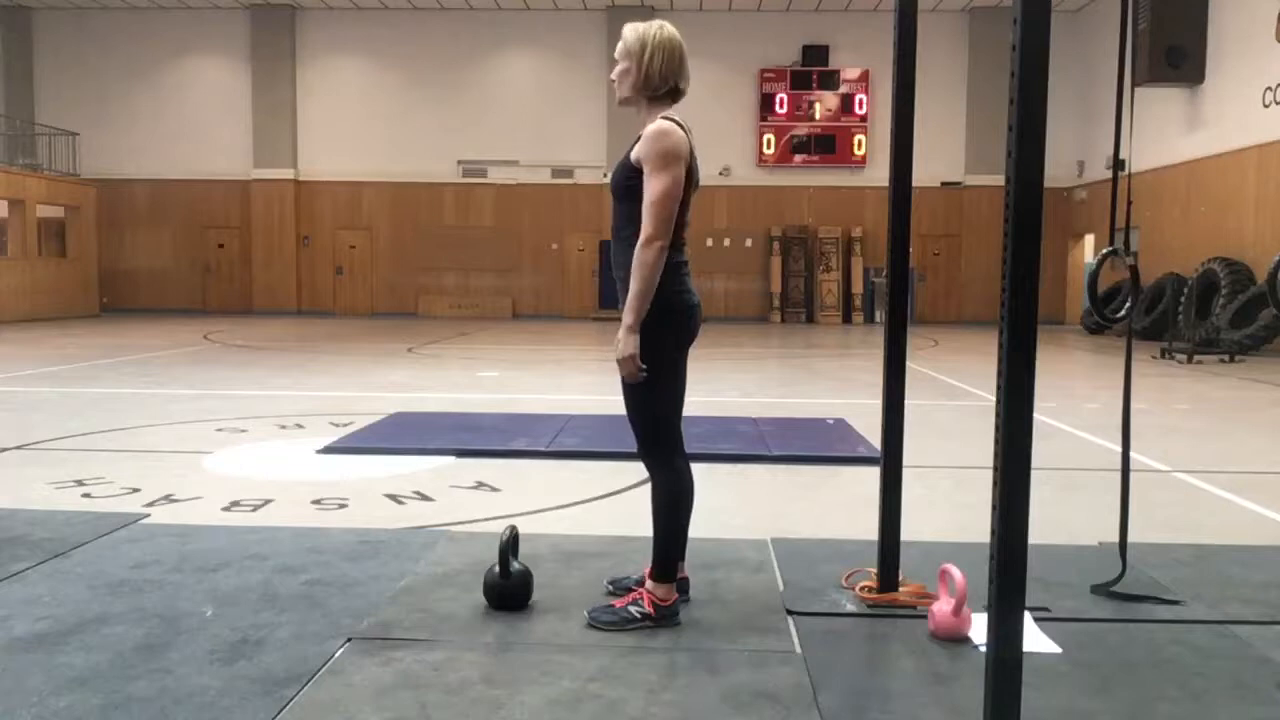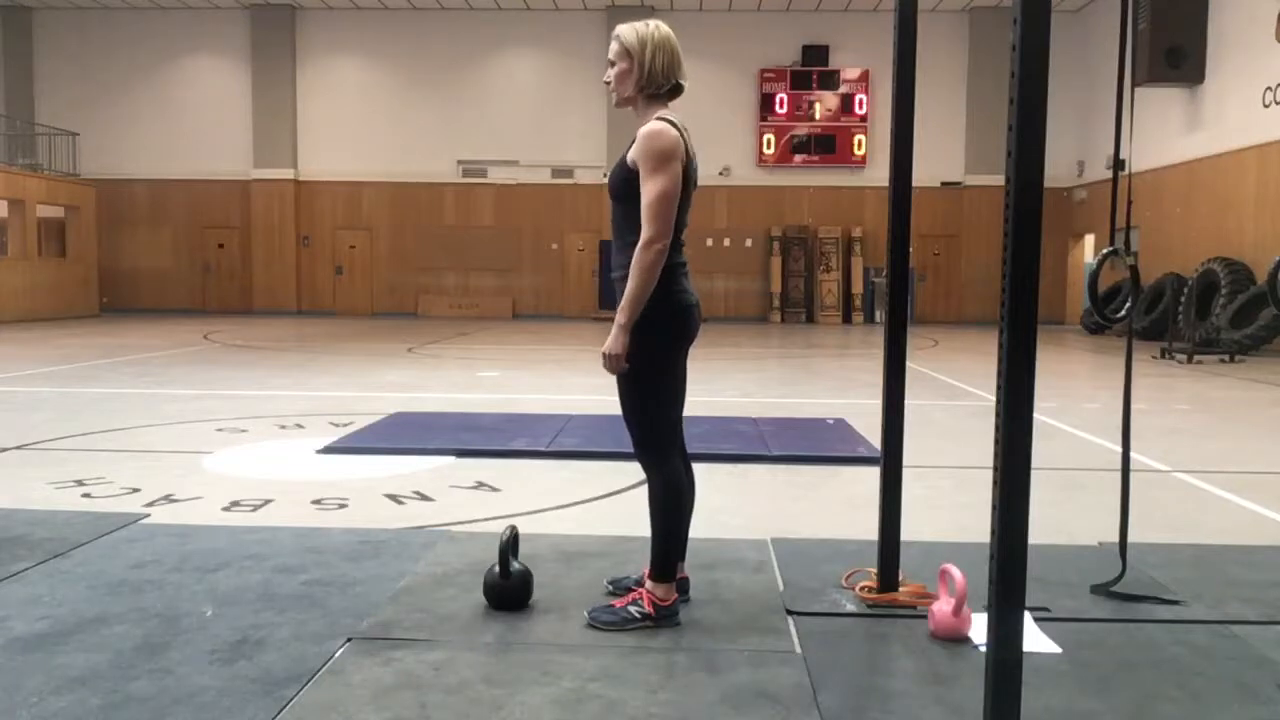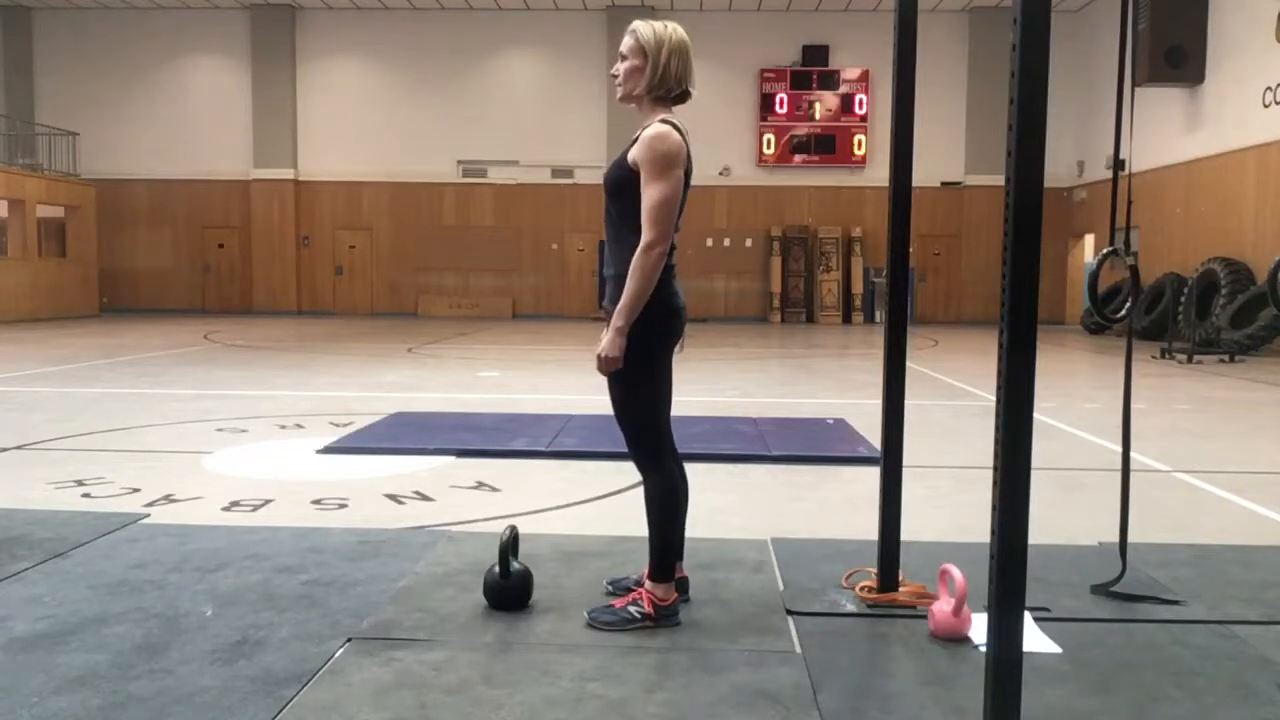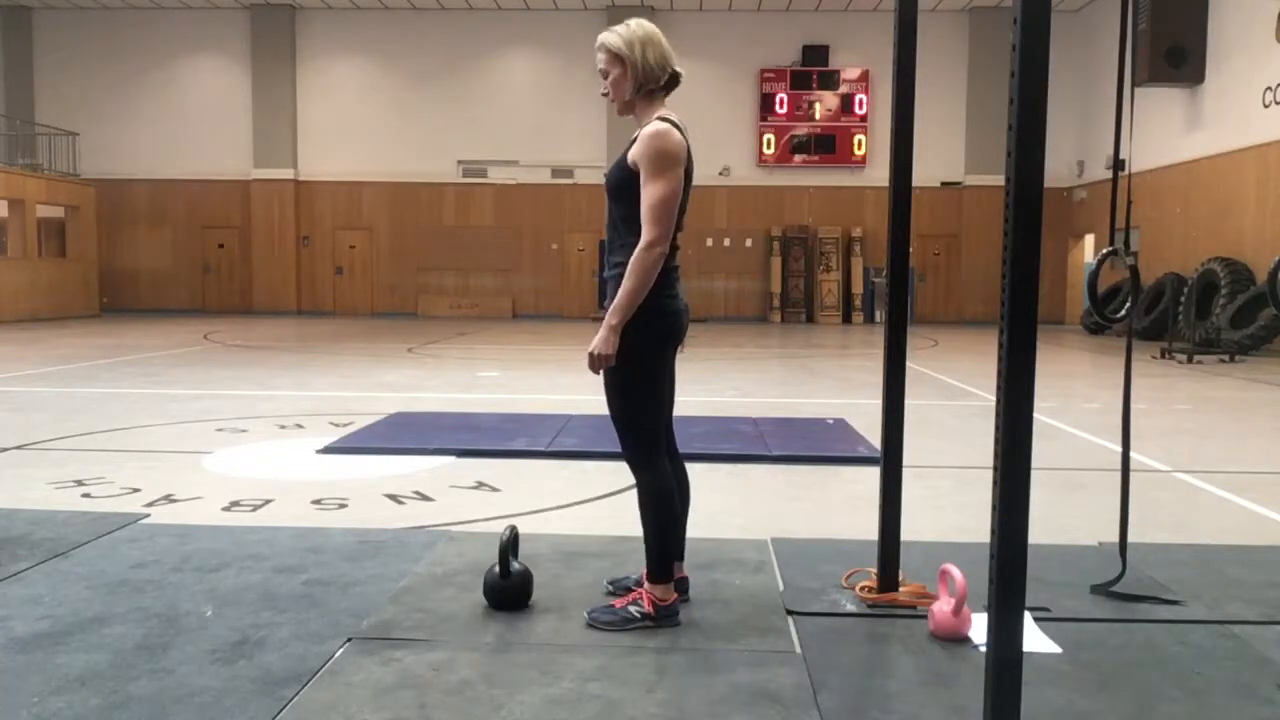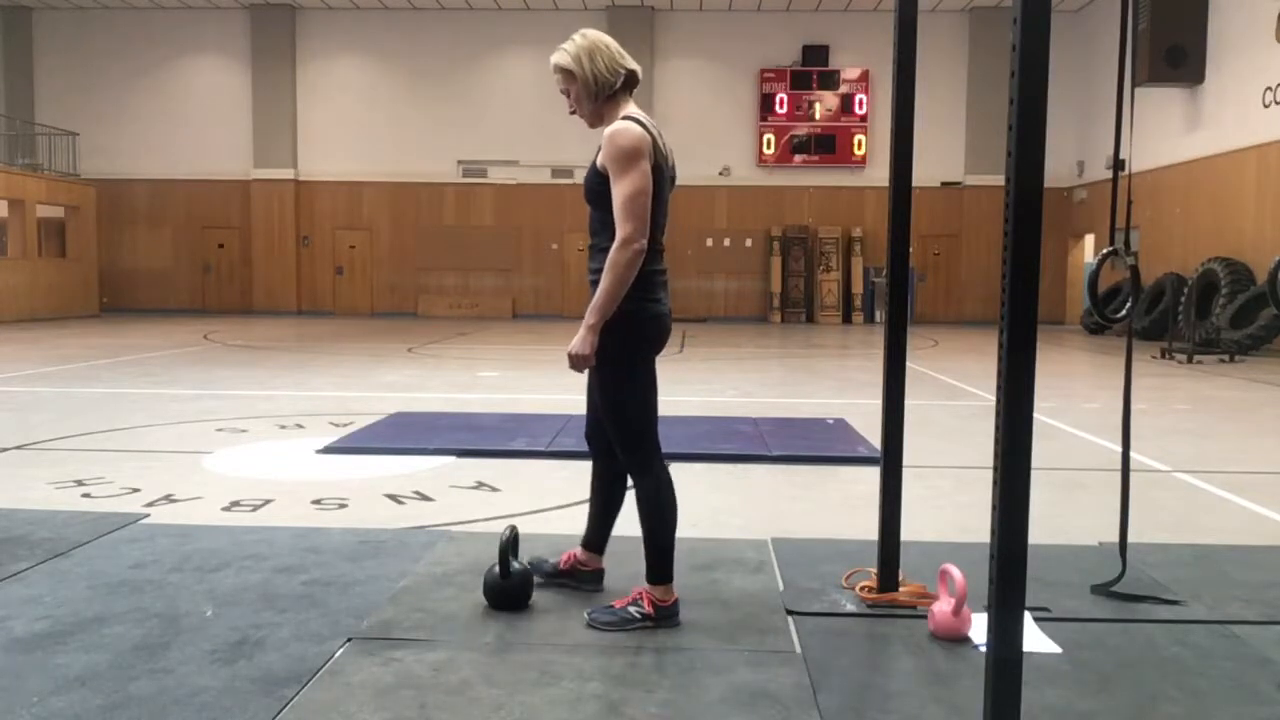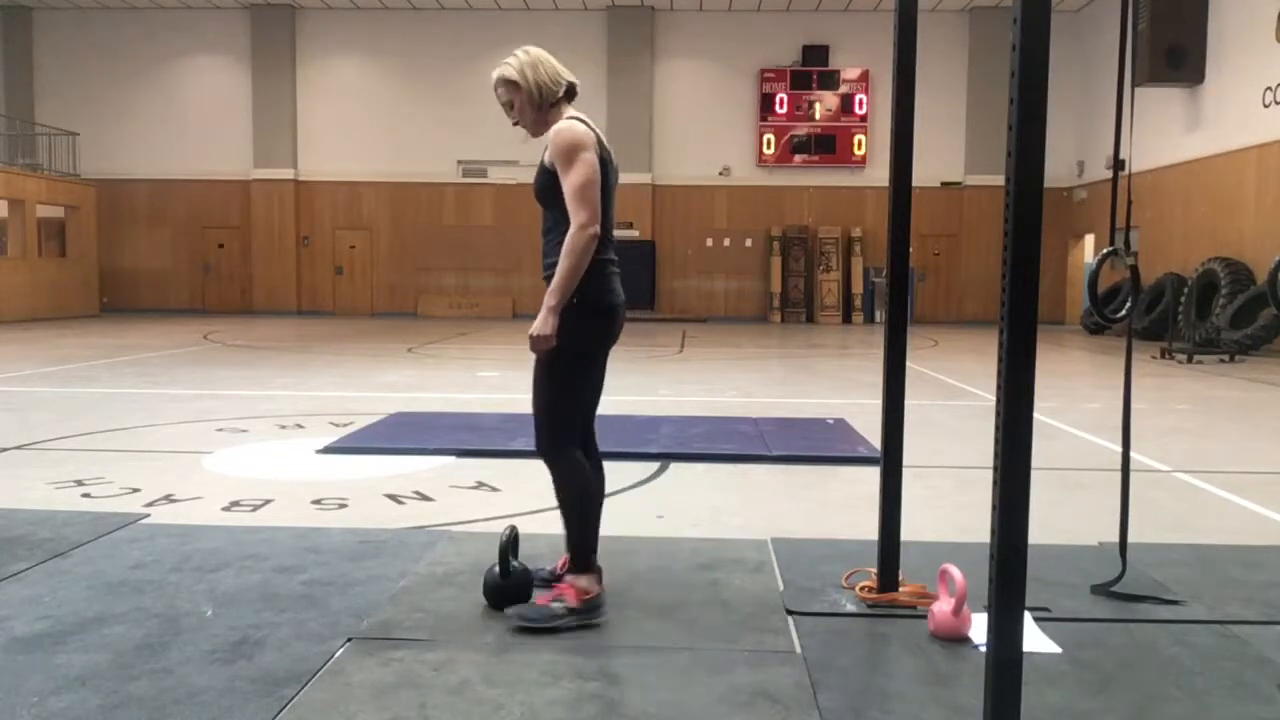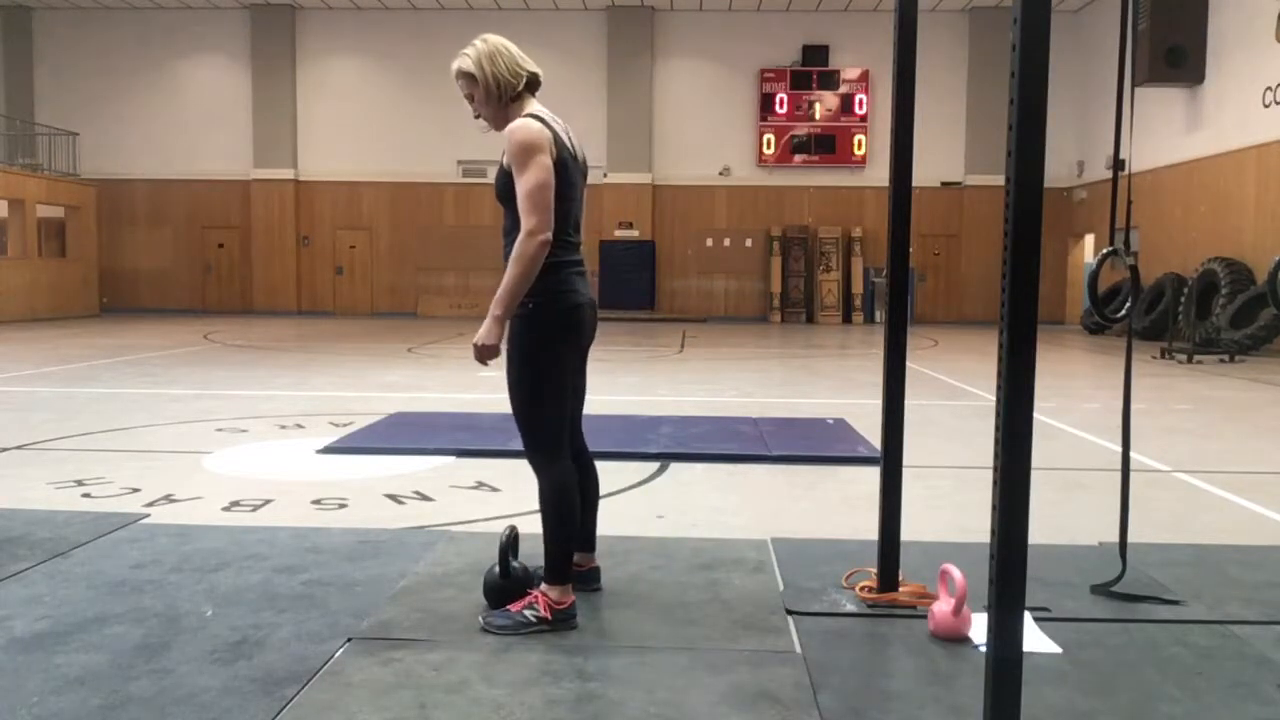
dt=0.7s
person 1, frame 1
left shoulder: (661, 133)
right shoulder: (661, 133)
left elbow: (655, 237)
left wrist: (630, 327)
left hip: (659, 313)
right hip: (663, 308)
left knee: (660, 451)
right knee: (664, 448)
left ankle: (661, 595)
right ankle: (668, 572)
person 1, frame 2
left shoulder: (656, 133)
right shoulder: (662, 133)
left elbow: (653, 240)
left wrist: (622, 326)
left hip: (656, 312)
right hip: (667, 308)
left knee: (657, 452)
right knee: (666, 449)
left ankle: (659, 595)
right ankle: (669, 572)
person 1, frame 3
left shoulder: (660, 137)
right shoulder: (656, 134)
left elbow: (653, 243)
left wrist: (618, 327)
left hip: (643, 314)
right hip: (645, 310)
left knee: (651, 451)
right knee: (657, 449)
left ankle: (660, 595)
right ankle: (668, 572)
person 1, frame 4
left shoulder: (658, 135)
right shoulder: (656, 133)
left elbow: (653, 243)
left wrist: (611, 326)
left hip: (643, 315)
right hip: (653, 310)
left knee: (645, 453)
right knee: (658, 448)
left ankle: (659, 596)
right ankle: (670, 571)
person 1, frame 5
left shoulder: (623, 134)
right shoulder: (639, 131)
left elbow: (630, 242)
left wrist: (590, 326)
left hip: (627, 315)
right hip: (633, 310)
left knee: (639, 453)
right knee: (605, 441)
left ankle: (660, 595)
right ankle: (588, 558)
person 1, frame 6
left shoulder: (568, 133)
right shoulder: (578, 136)
left elbow: (585, 228)
left wrist: (550, 310)
left hip: (582, 305)
right hip: (594, 302)
left knee: (558, 442)
right knee: (576, 438)
left ankle: (581, 586)
right ankle: (583, 558)
person 1, frame 7
left shoulder: (525, 131)
right shoulder: (556, 130)
left elbow: (536, 235)
left wrist: (496, 317)
left hip: (546, 307)
right hip: (573, 301)
left knee: (547, 451)
right knee: (567, 443)
left ankle: (557, 596)
right ankle: (581, 560)
